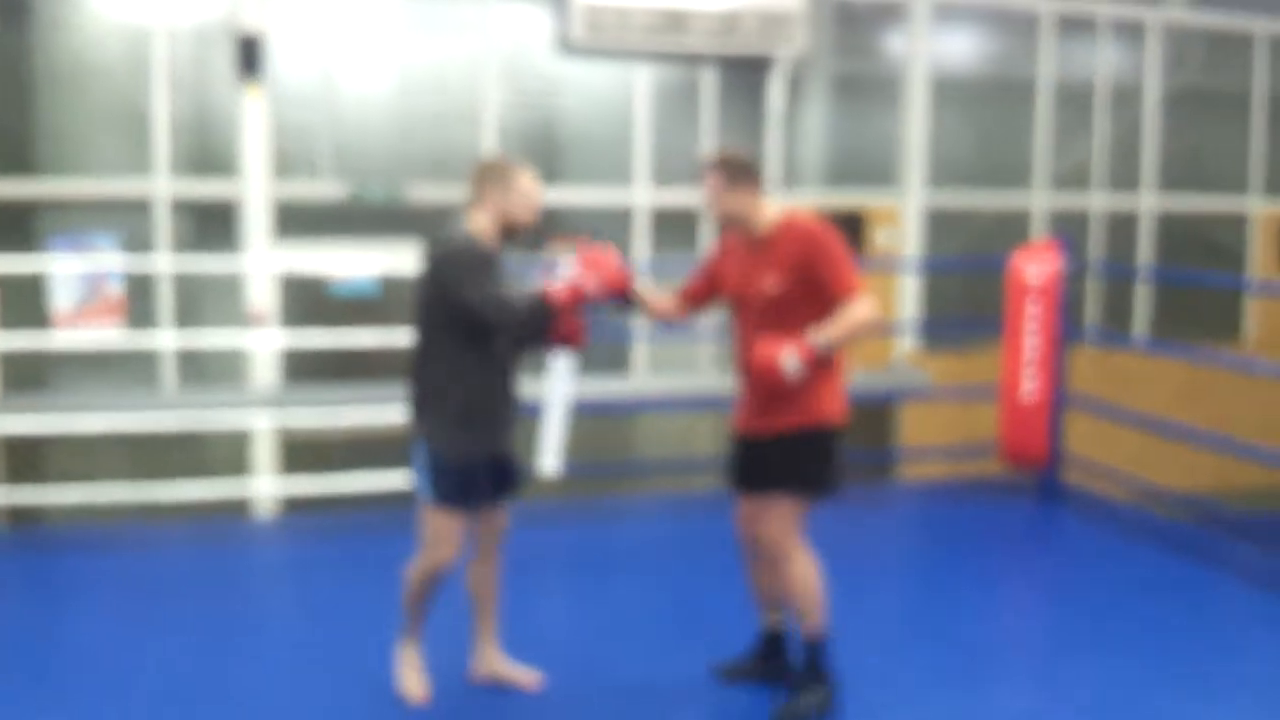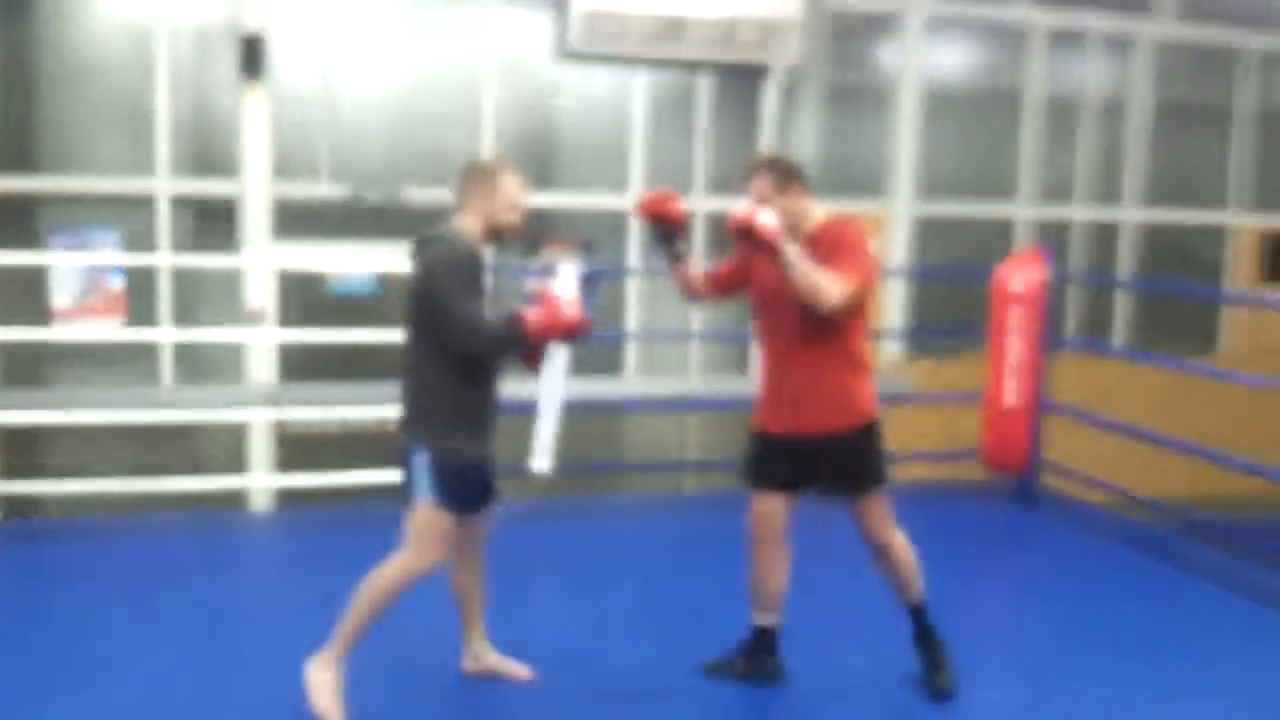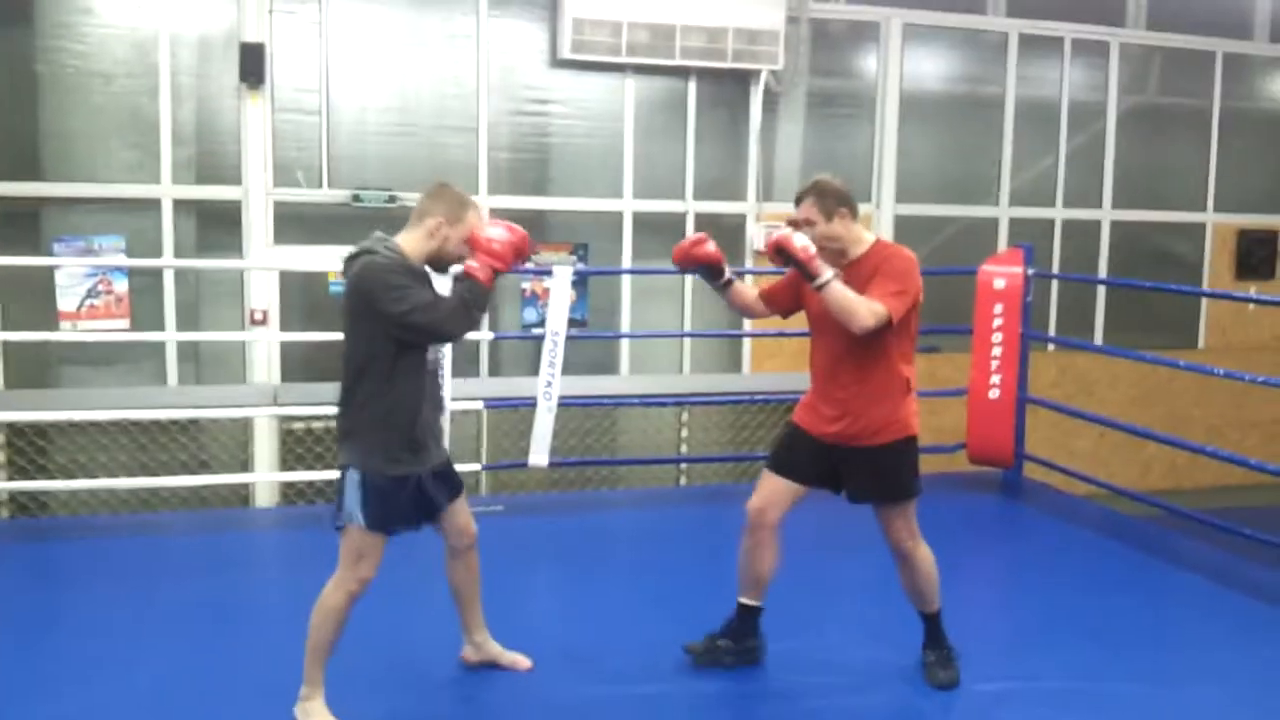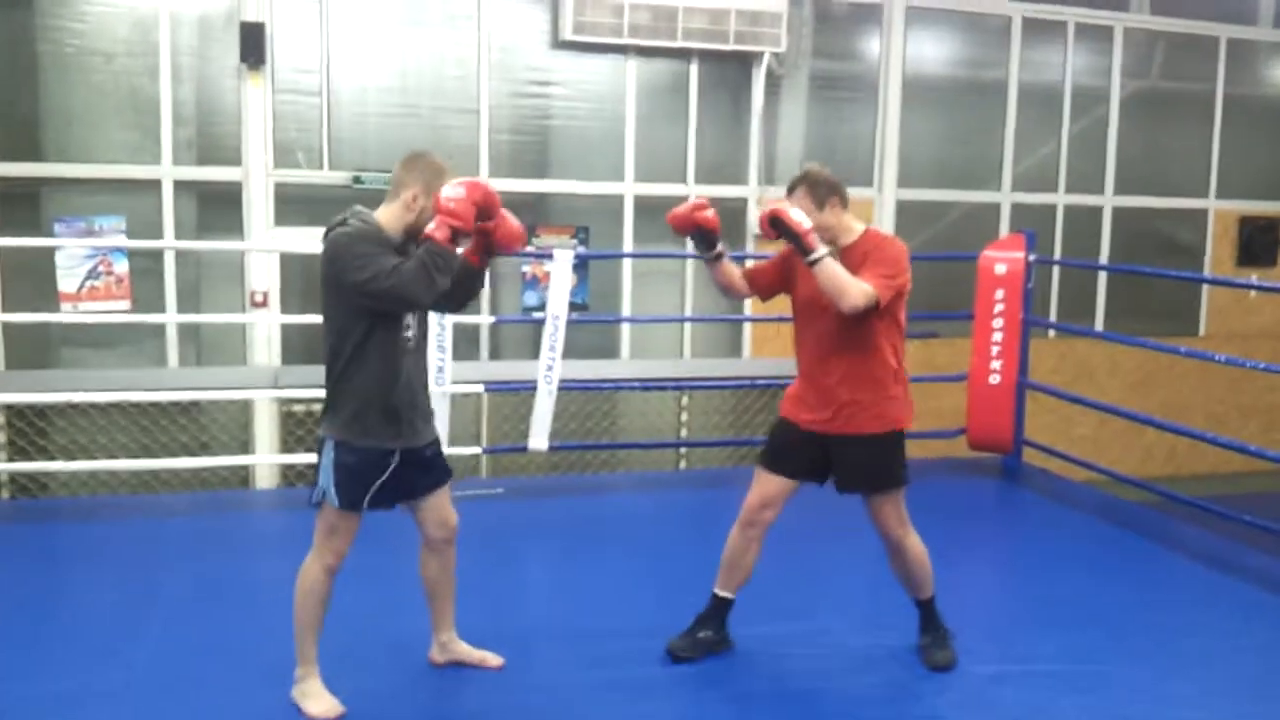
dt=0.3s
person 1, frame 1
left shoulder: (482, 257)
right shoulder: (454, 259)
right elbow: (506, 316)
left wrist: (552, 326)
right wrist: (574, 291)
left hip: (486, 429)
right hip: (448, 431)
left knee: (488, 542)
right knee: (438, 552)
left ankle: (488, 655)
right ankle: (408, 644)
person 1, frame 2
left shoulder: (460, 257)
right shoulder: (449, 259)
right elbow: (471, 339)
left wrist: (525, 332)
right wrist: (537, 322)
left hip: (462, 431)
right hip: (439, 434)
left knee: (471, 542)
right knee: (421, 555)
left ankle: (477, 649)
right ankle: (328, 661)
person 1, frame 3
left shoulder: (411, 271)
right shoulder: (375, 274)
left elbow: (442, 323)
right elbow: (445, 323)
left wrist: (485, 271)
right wrist: (481, 266)
left hip: (421, 444)
right hip: (375, 455)
left knee: (463, 537)
right knee: (354, 576)
left ankle: (478, 641)
person 1, frame 4
left shoulder: (405, 246)
right shoulder: (348, 245)
left elbow: (449, 296)
right elbow: (412, 289)
left wrist: (481, 249)
right wrist: (446, 230)
left hip: (411, 425)
right hip: (356, 431)
left knee: (443, 531)
right knee: (329, 553)
left ankle: (445, 641)
person 2, frame 1
left shoulder: (811, 236)
right shoulder: (728, 252)
left elbow: (865, 310)
right elbow: (677, 306)
left wrist: (804, 349)
right wrist: (632, 295)
left hip: (807, 415)
right hip: (757, 417)
left knee: (781, 537)
right knee: (753, 531)
left ankle: (818, 673)
right ankle: (774, 650)
person 2, frame 2
left shoulder: (845, 238)
right shoulder: (757, 249)
left elbow: (829, 298)
right elbow: (700, 288)
left wrist: (782, 242)
right wrist: (673, 245)
left hip: (842, 416)
right hip: (779, 417)
left knee: (877, 531)
right knee: (764, 529)
left ankle: (928, 641)
right ankle: (762, 649)
person 2, frame 3
left shoulder: (898, 263)
right shoulder: (812, 267)
left elbow: (863, 320)
right elbow: (757, 306)
left wrist: (813, 265)
right wrist: (717, 274)
left hip: (883, 429)
right hip: (818, 421)
left knee: (904, 540)
right knee: (759, 514)
left ankle: (936, 643)
right ankle: (743, 633)
person 2, frame 4
left shoulder: (887, 252)
right shoulder: (798, 256)
left elbow: (851, 300)
right elbow: (740, 287)
left wrist: (808, 243)
right wrist: (711, 248)
left hip: (871, 419)
right hip: (806, 412)
left knee: (894, 530)
right knee: (755, 513)
left ankle: (932, 626)
right ankle: (712, 624)
